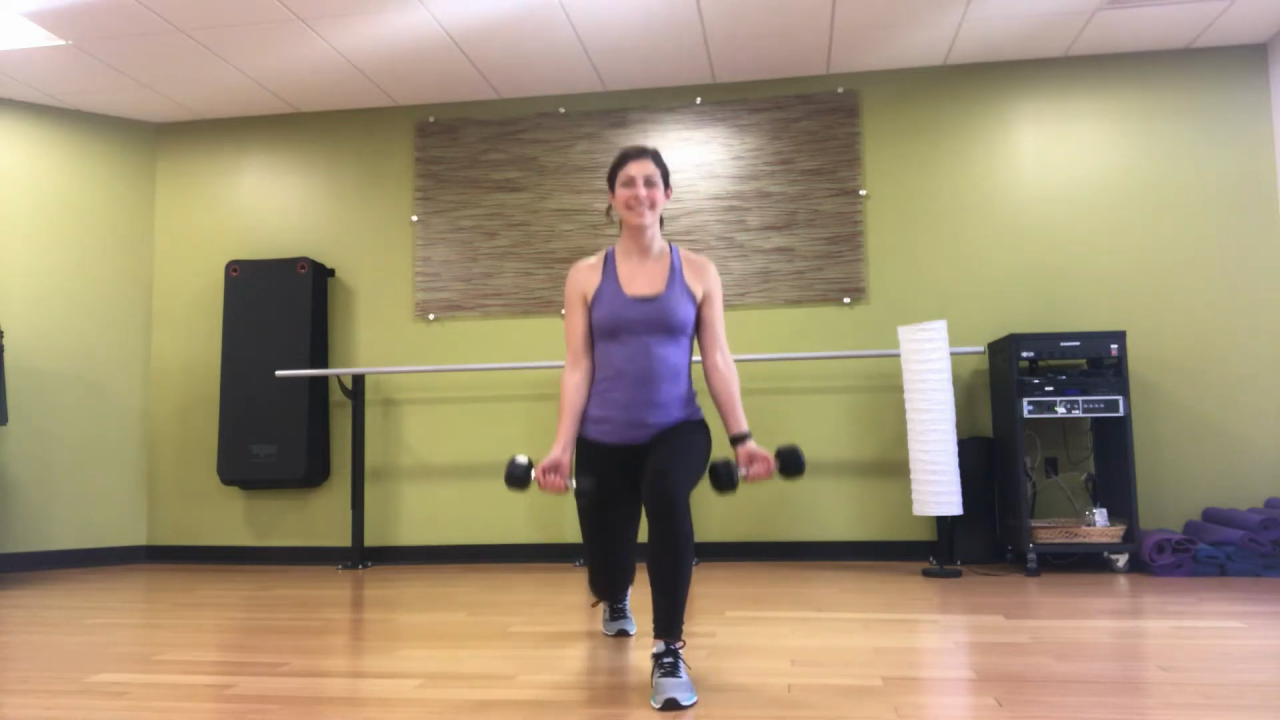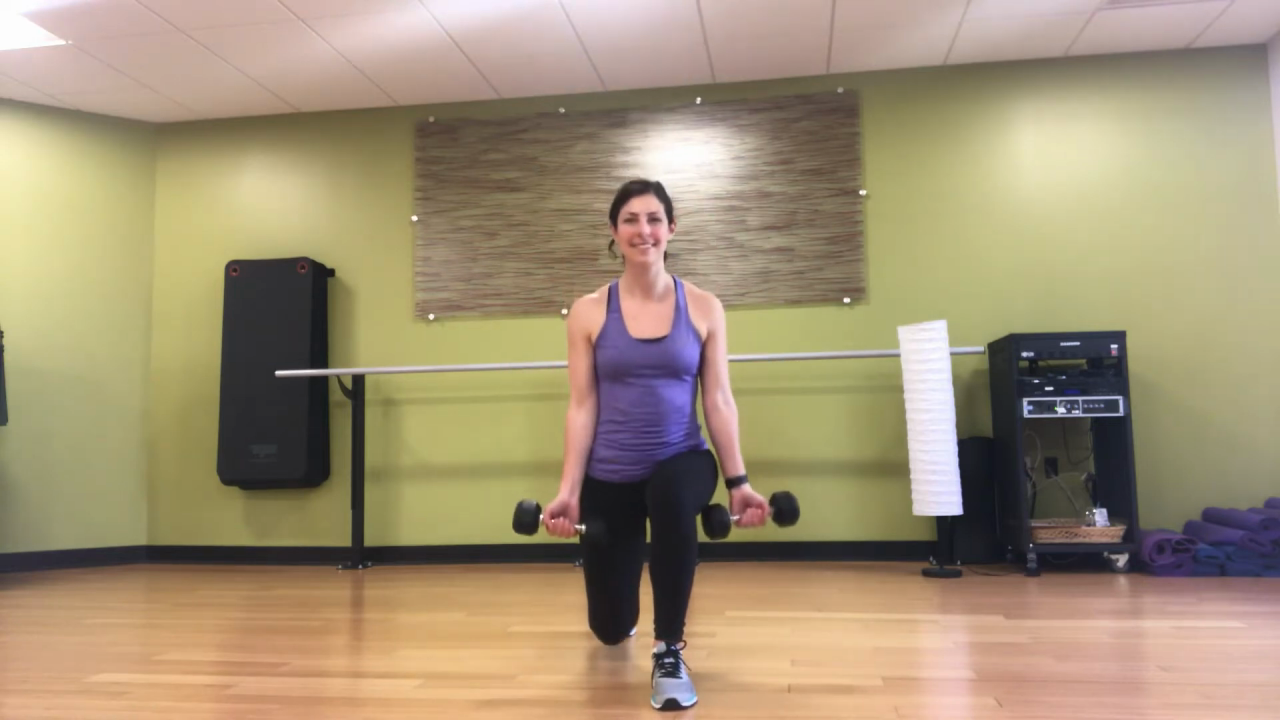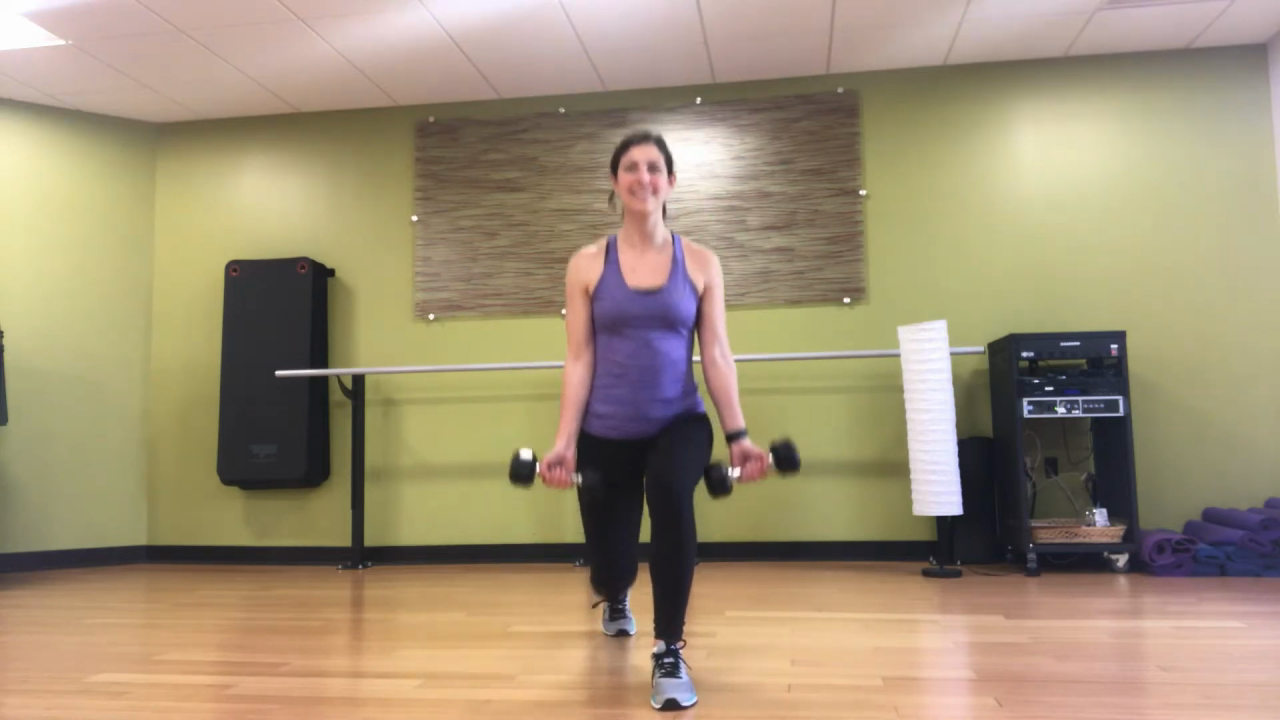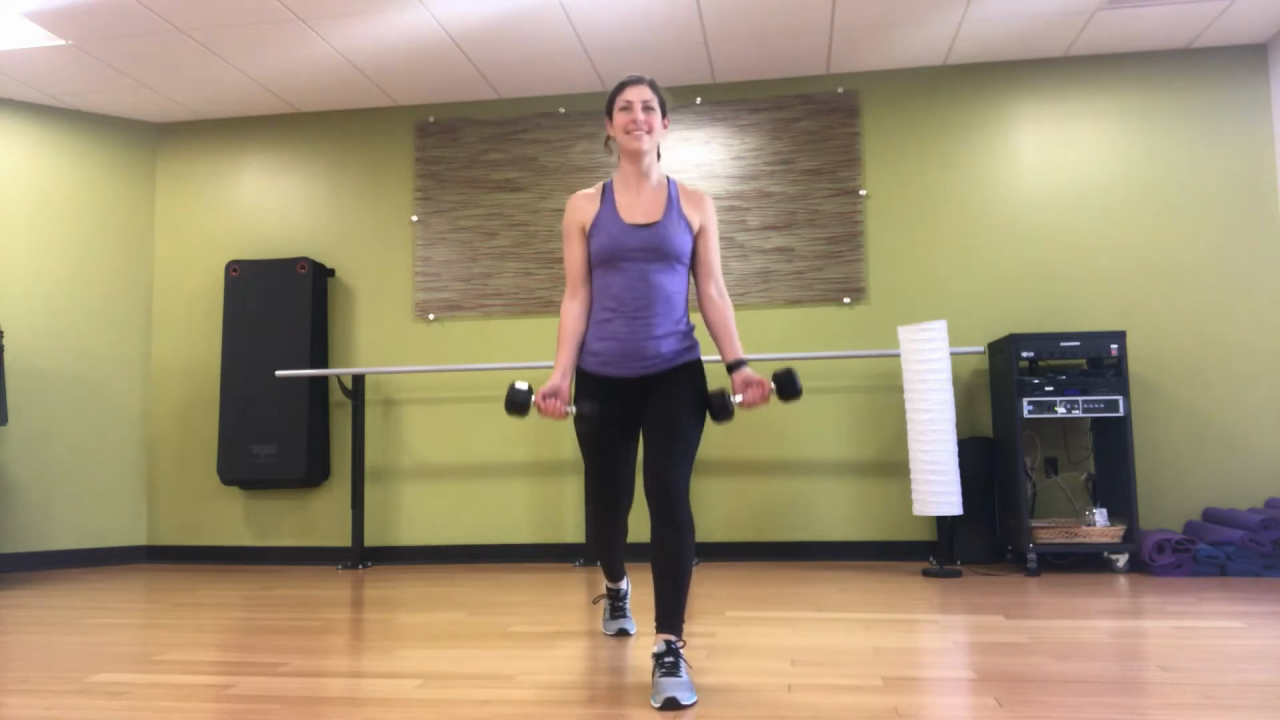
dt=0.3s
person 1, frame 1
left shoulder: (698, 271)
right shoulder: (585, 276)
left elbow: (717, 360)
right elbow: (576, 368)
left wrist: (741, 438)
right wrist: (561, 447)
left hip: (676, 429)
right hip: (605, 440)
left knee: (666, 495)
right knee: (607, 579)
left ankle: (668, 653)
right ankle: (619, 600)
person 1, frame 2
left shoulder: (704, 308)
right shoulder: (589, 312)
left elbow: (718, 401)
right elbow: (582, 407)
left wrist: (738, 481)
right wrist: (569, 489)
left hip: (682, 459)
right hip: (608, 476)
left knee: (672, 501)
right knee: (610, 625)
left ankle: (669, 654)
right ankle: (623, 610)
person 1, frame 3
left shoulder: (699, 262)
right shoulder: (588, 264)
left elbow: (716, 353)
right elbow: (579, 359)
left wrist: (737, 434)
right wrist: (565, 439)
left hip: (678, 422)
right hip: (607, 432)
left knee: (670, 499)
right knee: (609, 561)
left ankle: (669, 653)
right ankle: (617, 599)
person 1, frame 4
left shoulder: (694, 204)
right shoulder: (583, 206)
left elbow: (712, 291)
right elbow: (576, 298)
left wrist: (737, 364)
right wrist: (560, 373)
left hip: (675, 373)
right hip: (604, 379)
left knee: (668, 491)
right knee: (608, 499)
left ankle: (670, 648)
right ankle: (616, 587)
